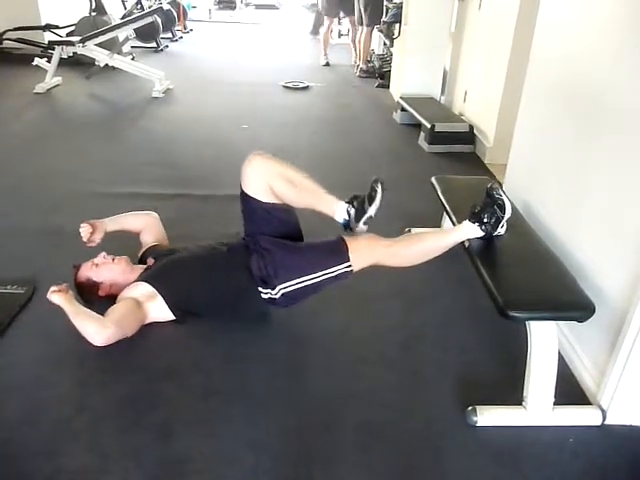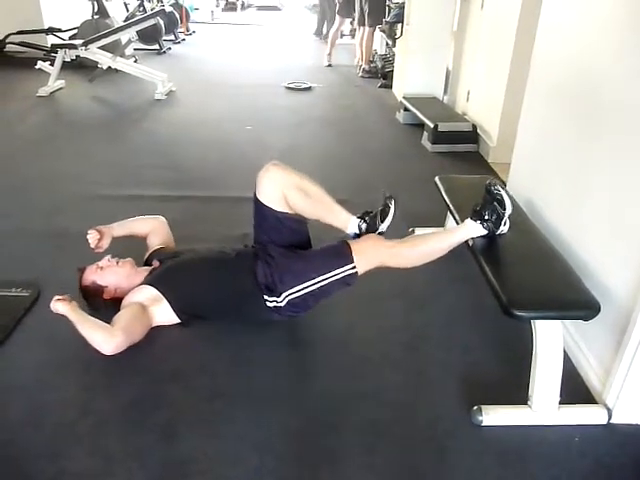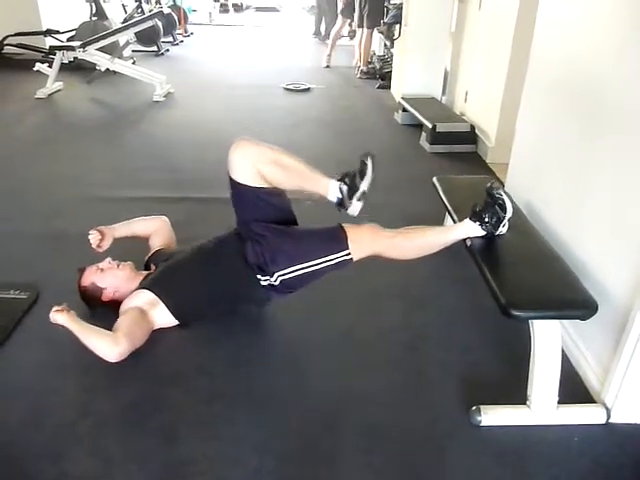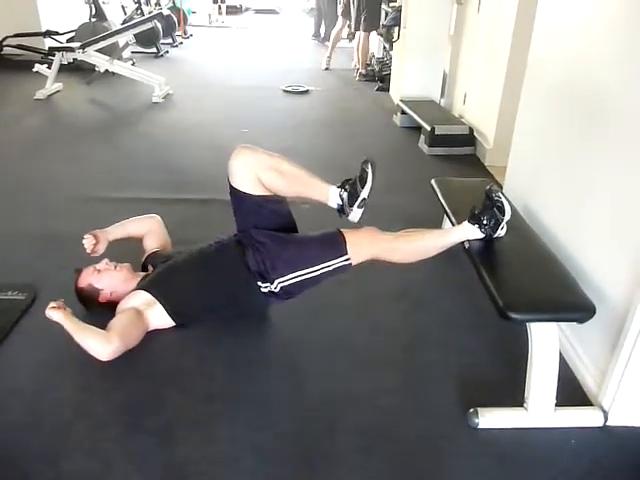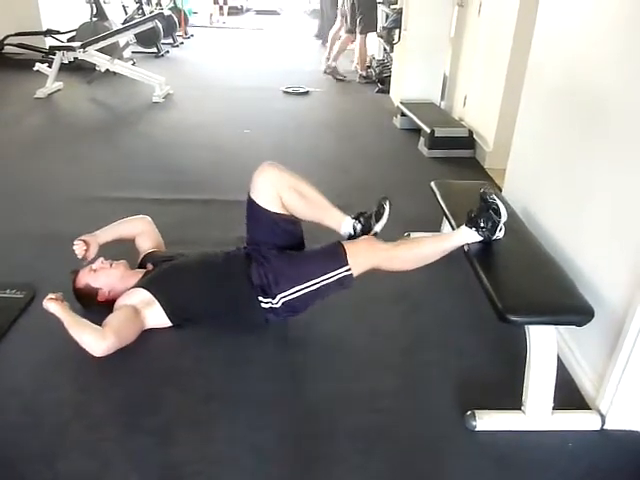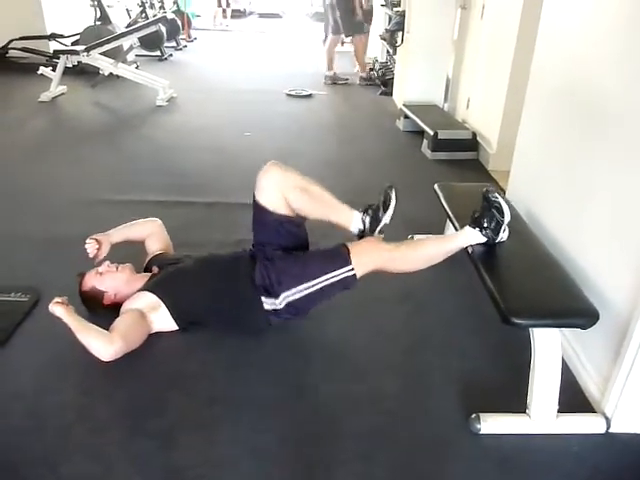
dt=0.4s
person 1, frame 1
left shoulder: (151, 258)
right shoulder: (137, 298)
left elbow: (149, 218)
right elbow: (103, 333)
left wrist: (100, 225)
right wrist: (66, 301)
left hip: (259, 249)
right hip: (269, 277)
left knee: (258, 166)
right knee: (373, 248)
left ankle: (346, 213)
right ankle: (472, 228)
person 1, frame 2
left shoulder: (157, 261)
right shoulder: (141, 303)
left elbow: (157, 220)
right elbow: (111, 342)
left wrist: (108, 230)
right wrist: (71, 310)
left hip: (265, 255)
right hip: (273, 287)
left knee: (274, 176)
right knee: (378, 250)
left ankle: (355, 225)
right ankle: (475, 227)
person 1, frame 3
left shoulder: (156, 262)
right shoulder: (139, 306)
left elbow: (160, 222)
right elbow: (116, 348)
left wrist: (109, 230)
right wrist: (70, 320)
left hip: (254, 240)
right hip: (266, 267)
left knee: (245, 152)
right knee: (373, 238)
left ankle: (338, 192)
right ankle: (473, 227)
person 1, frame 4
left shoulder: (153, 264)
right shoulder: (135, 307)
left elbow: (153, 221)
right elbow: (108, 347)
left wrist: (104, 234)
right wrist: (64, 318)
left hip: (254, 246)
right hip: (266, 273)
left knee: (245, 160)
right knee: (372, 241)
left ankle: (339, 198)
right ankle: (472, 229)
person 1, frame 5
left shoulder: (150, 264)
right shoulder: (134, 305)
left elbow: (143, 220)
right elbow: (102, 343)
left wrist: (93, 237)
right wrist: (61, 311)
left hip: (258, 258)
right hip: (267, 289)
left knee: (270, 176)
right knee: (371, 253)
left ankle: (350, 227)
right ankle: (470, 232)
person 1, frame 6
left shoulder: (156, 266)
right shoulder: (139, 308)
left elbow: (154, 223)
right elbow: (109, 349)
left wrist: (106, 237)
right wrist: (68, 316)
left hip: (263, 260)
right hip: (271, 294)
left knee: (274, 176)
right knee: (376, 253)
left ankle: (360, 222)
right ankle: (474, 234)
